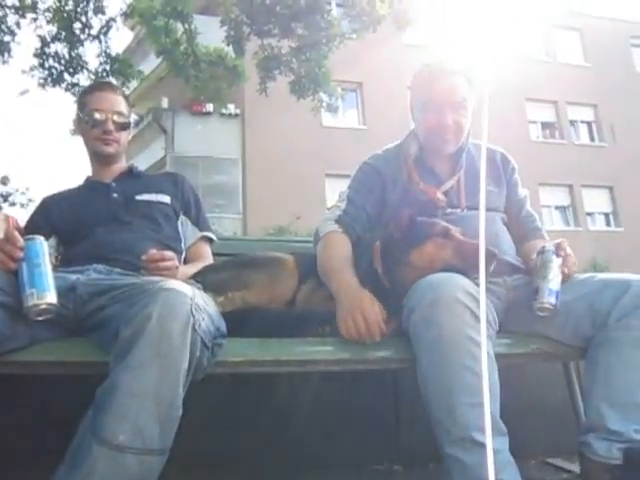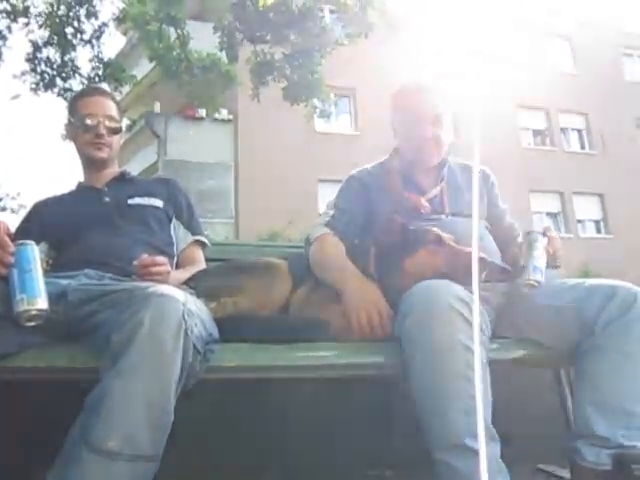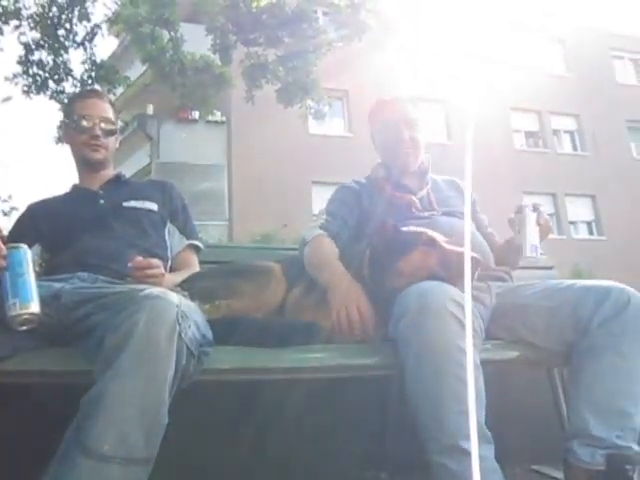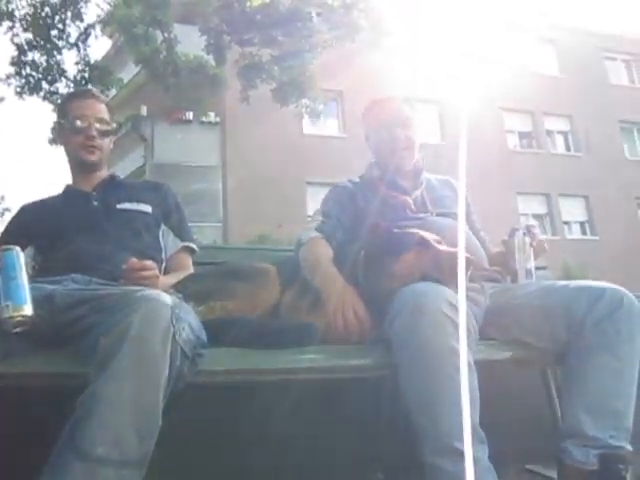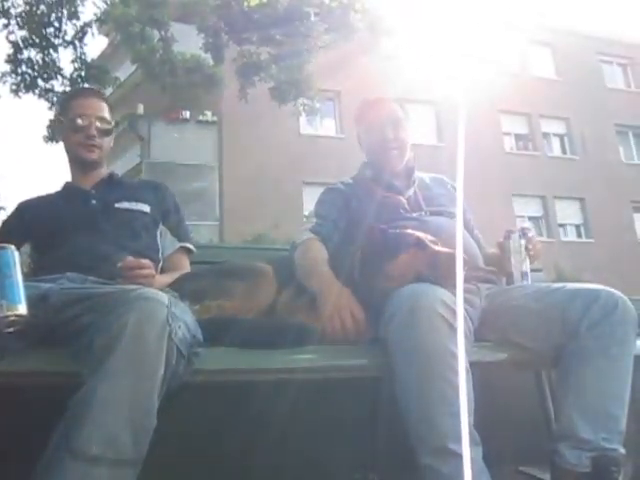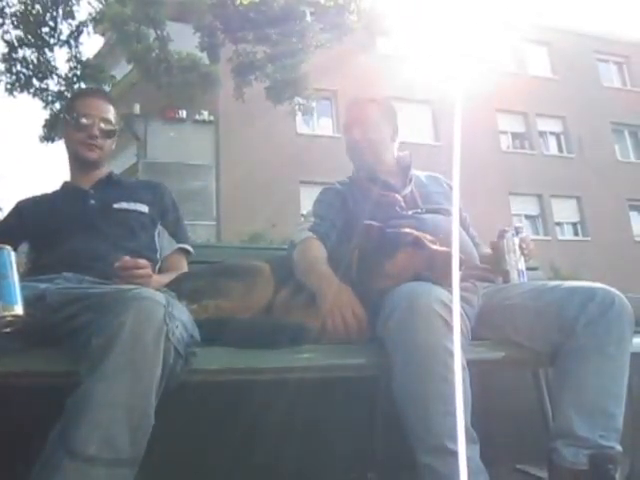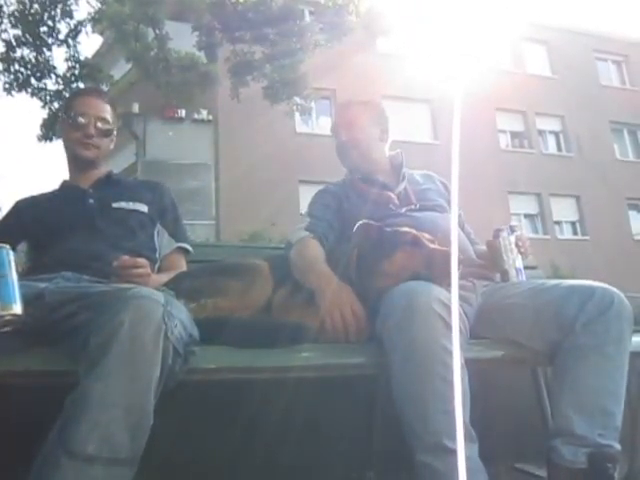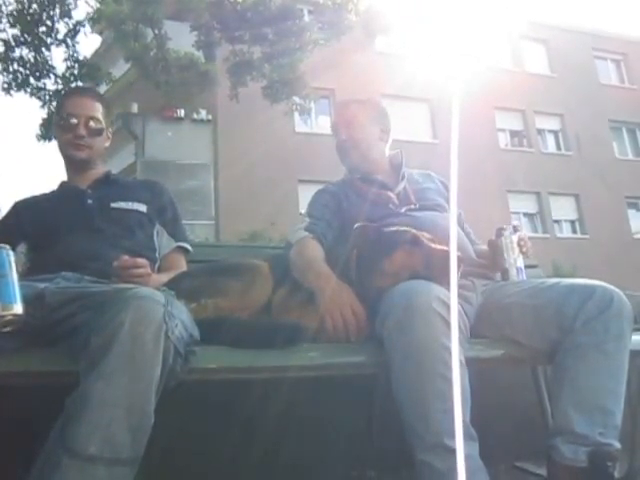
dt=0.4s
person 1, frame 1
left shoulder: (171, 186)
right shoulder: (57, 204)
left elbow: (205, 262)
left wrist: (179, 273)
left hip: (139, 289)
right hip: (57, 288)
left knee: (173, 302)
person 1, frame 2
left shoulder: (163, 190)
right shoulder: (49, 209)
left elbow: (198, 267)
left wrist: (172, 277)
left hip: (130, 296)
right hip: (51, 293)
left knee: (164, 307)
person 1, frame 3
left shoulder: (159, 194)
right shoulder: (43, 211)
left elbow: (192, 271)
left wrist: (166, 281)
left hip: (125, 299)
right hip: (45, 296)
left knee: (159, 309)
person 1, frame 4
left shoulder: (154, 195)
right shoulder: (36, 213)
left elbow: (186, 274)
left wrist: (159, 282)
left hip: (119, 301)
right hip: (39, 299)
left knee: (153, 311)
person 1, frame 5
left shoulder: (152, 194)
right shoulder: (34, 209)
left elbow: (182, 273)
left wrist: (156, 282)
left hip: (116, 301)
right hip: (37, 296)
left knee: (148, 308)
person 1, frame 6
left shoulder: (151, 195)
right shoulder: (32, 208)
left elbow: (180, 274)
left wrist: (152, 281)
left hip: (115, 300)
right hip: (34, 296)
left knee: (146, 309)
person 1, frame 7
left shoulder: (150, 195)
left elbow: (179, 274)
left wrist: (151, 281)
left hip: (114, 300)
right hip: (33, 295)
left knee: (144, 307)
person 1, frame 8
left shoulder: (149, 194)
left elbow: (179, 273)
left wrist: (151, 280)
left hip: (114, 300)
right hip: (33, 296)
left knee: (144, 309)
person 2, frame 1
left shoulder: (497, 162)
right shoulder: (382, 169)
left elbow: (528, 233)
right elbow: (335, 230)
right wrist: (349, 289)
left hip: (515, 287)
right hip: (438, 291)
right knee: (449, 296)
person 2, frame 2
left shoulder: (477, 178)
right shoulder: (368, 183)
left elbow: (509, 243)
right elbow: (324, 239)
right wrist: (352, 281)
left hip: (502, 292)
right hip: (429, 295)
right knee: (441, 303)
person 2, frame 3
left shoulder: (454, 188)
right shoulder: (357, 194)
right elbow: (318, 243)
left wrist: (520, 240)
right wrist: (339, 279)
left hip: (493, 291)
right hip: (424, 296)
right knee: (435, 304)
person 2, frame 4
left shoulder: (448, 187)
right shoulder: (351, 194)
right elbow: (313, 245)
right wrist: (334, 283)
left hip: (487, 292)
right hip: (420, 296)
right knee: (430, 305)
person 2, frame 5
left shoulder: (442, 186)
right shoulder: (344, 196)
right elbow: (309, 246)
left wrist: (509, 255)
right wrist: (328, 285)
left hip: (482, 293)
right hip: (413, 298)
left knee: (607, 307)
right knee: (426, 306)
person 2, frame 6
left shoulder: (437, 184)
right shoulder: (341, 196)
right elbow: (307, 245)
right wrist: (329, 284)
left hip: (480, 291)
right hip: (413, 295)
left knee: (604, 305)
right knee: (423, 306)
person 2, frame 7
left shoulder: (432, 182)
right shoulder: (335, 197)
right elbow: (304, 245)
right wrist: (327, 283)
left hip: (480, 288)
right hip: (411, 296)
left knee: (604, 303)
right knee: (422, 304)
person 2, frame 8
left shoulder: (431, 182)
right shoulder: (335, 197)
right elbow: (304, 245)
right wrist: (327, 282)
left hip: (479, 288)
right hip: (410, 294)
left knee: (603, 302)
right knee: (422, 305)
